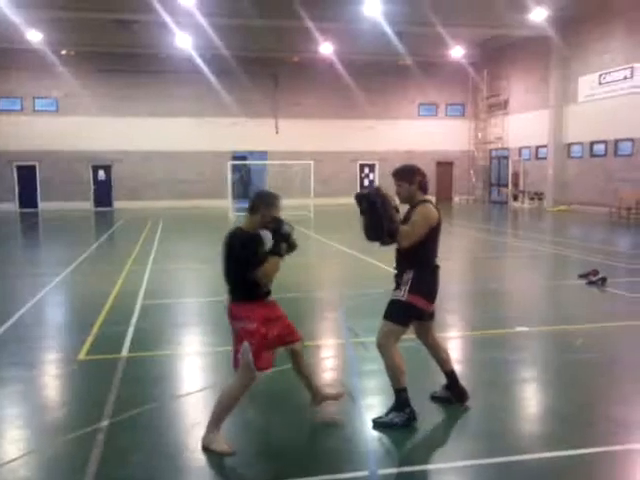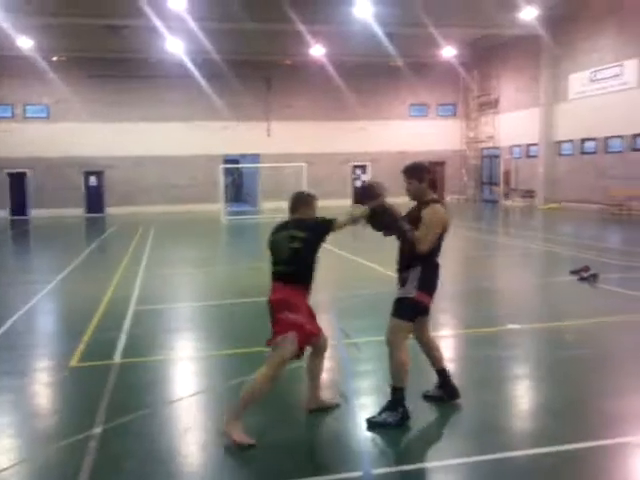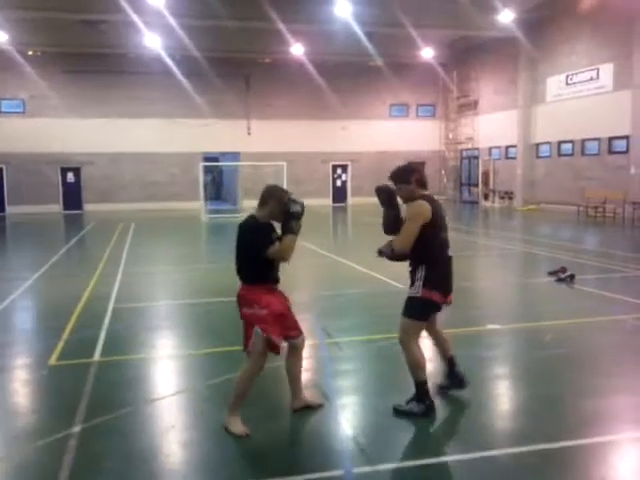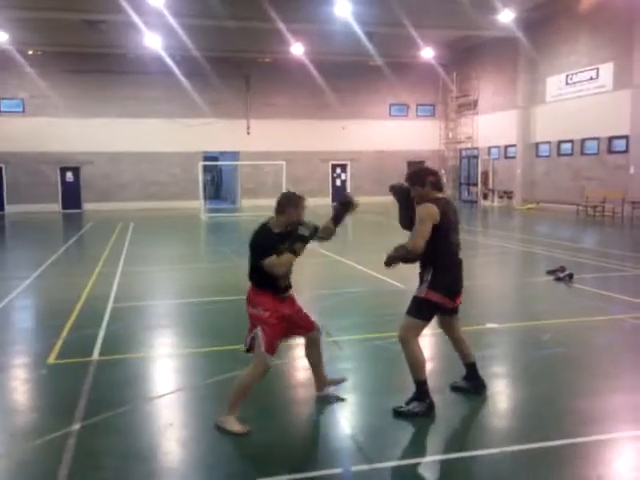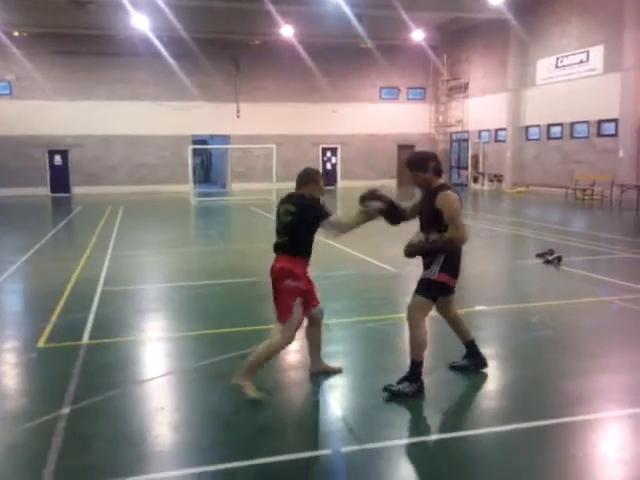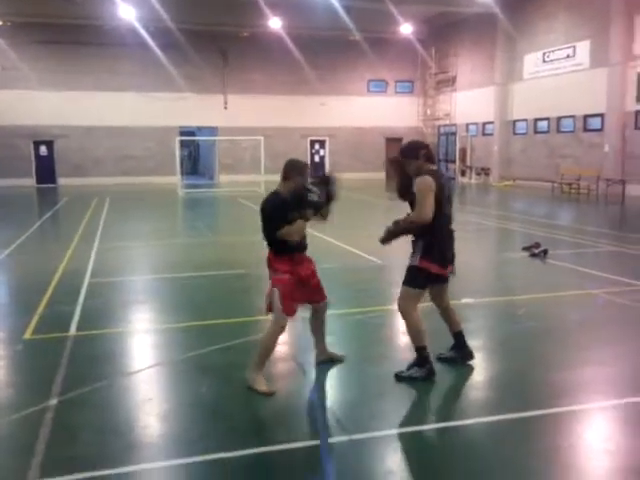
dt=0.4s
person 1, frame 1
left shoulder: (425, 210)
right shoulder: (415, 210)
left elbow: (403, 240)
right elbow: (393, 237)
left hip: (415, 282)
right hip: (419, 281)
left knee: (385, 341)
right knee: (427, 336)
left ankle: (404, 408)
right ankle: (455, 389)
person 1, frame 2
left shoulder: (434, 210)
right shoulder: (420, 208)
left elbow: (421, 245)
right elbow: (395, 229)
left wrist: (396, 217)
right wrist: (388, 214)
left hip: (418, 278)
right hip: (416, 277)
left knee: (395, 339)
right knee: (421, 333)
left ankle: (397, 407)
right ankle: (446, 387)
person 1, frame 3
left shoulder: (418, 207)
right shoulder: (430, 204)
left elbow: (401, 246)
right elbow: (395, 228)
left wrist: (386, 250)
right wrist: (390, 207)
left hip: (428, 277)
right hip: (439, 273)
left knee: (407, 338)
right knee: (430, 326)
left ankle: (423, 400)
right ankle: (454, 375)
person 1, frame 4
left shoulder: (428, 209)
right shoulder: (447, 205)
left elbow: (415, 247)
right elbow: (423, 237)
left wrist: (395, 255)
right wrist: (405, 209)
left hip: (436, 279)
right hip: (451, 276)
left knee: (407, 335)
right knee: (451, 329)
left ankle: (423, 399)
right ankle: (474, 379)
person 1, frame 5
left shoulder: (446, 196)
right shoulder: (429, 194)
left elbow: (459, 236)
right elbow: (404, 215)
left wrist: (423, 244)
right wrist: (384, 201)
left hip: (443, 262)
right hip: (438, 261)
left knee: (415, 314)
right knee: (447, 310)
left ankle: (414, 379)
right ankle: (474, 356)
person 1, frame 6
left shoulder: (424, 181)
right shoulder: (437, 178)
left elbow: (423, 216)
right elbow: (408, 196)
left wrist: (395, 229)
right wrist: (402, 179)
left hip: (428, 250)
right hip: (442, 247)
left knee: (406, 304)
right knee: (440, 300)
left ankle: (423, 364)
right ankle: (461, 348)
person 2, frame 1
left shoulder: (256, 236)
right shoulder: (240, 241)
right elbow: (266, 275)
left wrist: (280, 244)
right wrist: (280, 245)
left hip: (264, 304)
right hip: (246, 311)
left knee: (296, 348)
right knee: (245, 378)
left ankle: (316, 394)
right ankle: (211, 433)
person 2, frame 2
left shoulder: (278, 231)
right shoulder: (311, 225)
right elbow: (350, 219)
right wrist: (362, 209)
left hip: (285, 294)
right hip: (291, 300)
left knee: (320, 344)
right knee: (276, 365)
left ankle: (314, 399)
right ankle: (234, 420)
person 2, frame 3
left shoulder: (264, 225)
right shoulder: (251, 228)
left elbow: (281, 251)
right elbow: (283, 255)
left wrist: (290, 224)
right wrist: (293, 223)
left hip: (271, 293)
right hip: (256, 298)
left knee: (297, 342)
right knee: (256, 362)
left ankle: (297, 398)
right ankle: (232, 415)
person 2, frame 4
left shoulder: (291, 230)
right shoulder: (261, 237)
left elbow: (324, 235)
right elbow: (278, 269)
left wrist: (338, 215)
right wrist: (298, 243)
left hip: (284, 298)
right hip: (263, 302)
left knee: (313, 334)
right knee: (262, 363)
left ankle: (321, 381)
right ankle: (228, 415)
person 2, frame 5
left shoulder: (287, 203)
right shoulder: (308, 204)
right elbow: (338, 227)
right wrist: (364, 216)
left hip: (292, 268)
right hip: (290, 271)
left knee: (316, 315)
right knee: (286, 334)
left ankle: (316, 363)
right ankle: (244, 376)
person 2, frame 6
left shoulder: (297, 197)
right shoulder: (272, 205)
left elbow: (323, 216)
right elbow: (292, 236)
right wrist: (307, 211)
left hip: (301, 261)
right hip: (282, 266)
left knee: (320, 305)
right knee: (279, 323)
left ankle: (322, 351)
right ankle: (255, 373)
